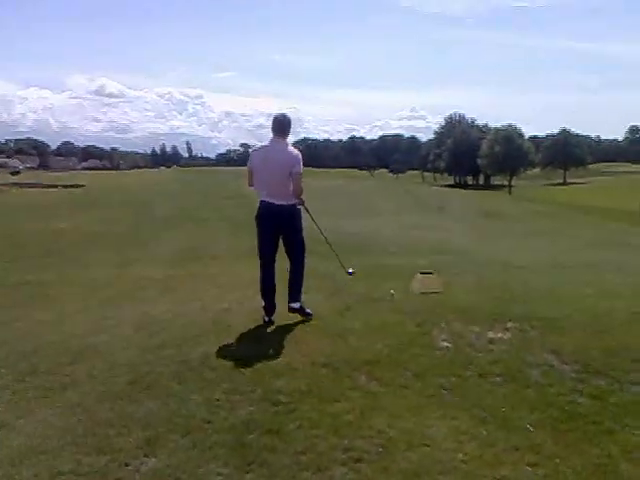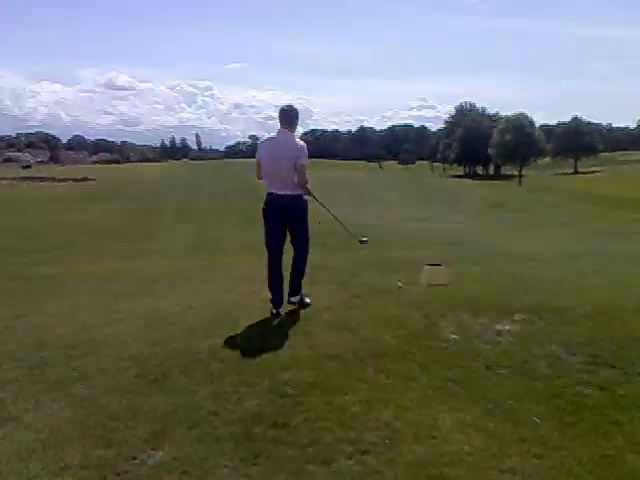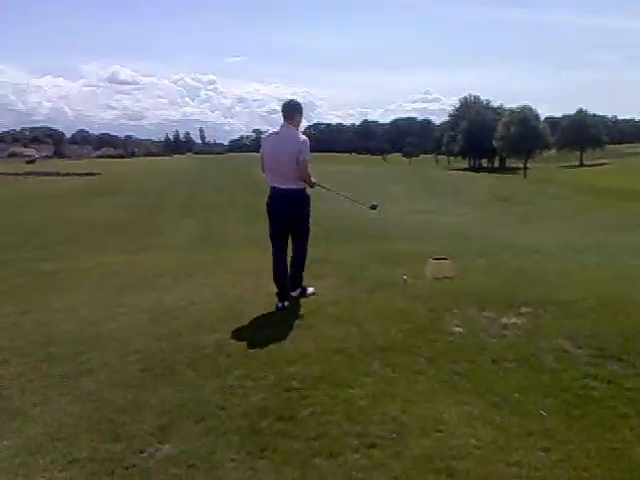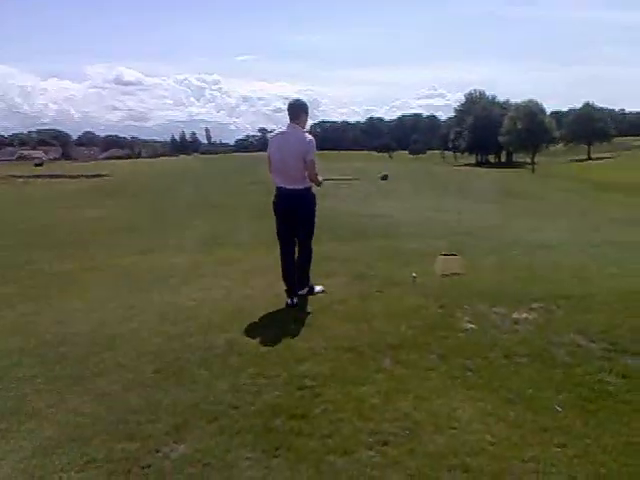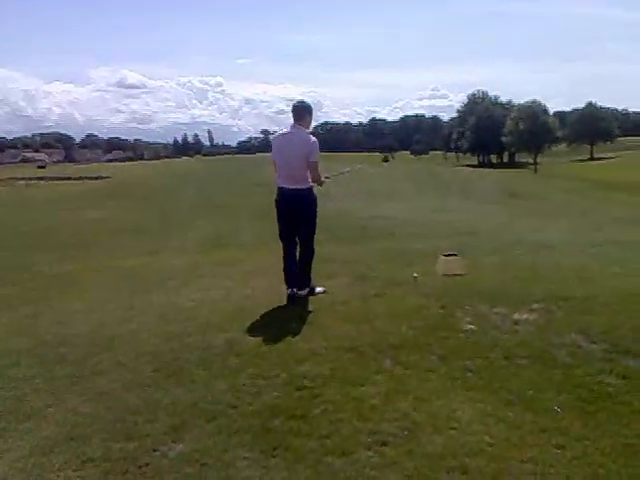
dt=0.1s
person 1, frame 1
left shoulder: (256, 152)
right shoulder: (293, 154)
left elbow: (251, 183)
right elbow: (297, 188)
right wrist: (299, 198)
left hip: (265, 210)
right hip: (288, 211)
left knee: (267, 262)
right knee: (296, 257)
left ankle: (269, 311)
right ankle: (295, 301)
person 1, frame 2
left shoulder: (264, 144)
right shoulder: (299, 145)
left elbow: (260, 175)
right elbow: (302, 179)
right wrist: (305, 188)
left hip: (272, 202)
right hip: (294, 202)
left knee: (274, 254)
right knee: (301, 248)
left ankle: (276, 303)
right ankle: (295, 294)
person 1, frame 3
left shoulder: (267, 139)
right shoulder: (301, 140)
left elbow: (264, 169)
right elbow: (303, 174)
right wrist: (311, 182)
left hip: (276, 196)
right hip: (297, 197)
left knee: (278, 247)
right knee: (299, 245)
left ankle: (282, 297)
right ankle: (295, 287)
person 1, frame 4
left shoulder: (274, 139)
right shoulder: (307, 140)
left elbow: (271, 169)
right elbow: (311, 174)
right wrist: (318, 180)
left hip: (282, 196)
right hip: (303, 196)
left knee: (286, 246)
right knee: (304, 244)
left ankle: (291, 294)
right ankle: (302, 286)
person 1, frame 5
left shoulder: (277, 139)
right shoulder: (310, 141)
left elbow: (276, 168)
right elbow: (315, 176)
right wrist: (320, 180)
left hip: (283, 195)
right hip: (303, 196)
left knee: (288, 243)
right knee: (306, 243)
left ankle: (291, 286)
right ankle: (303, 286)
